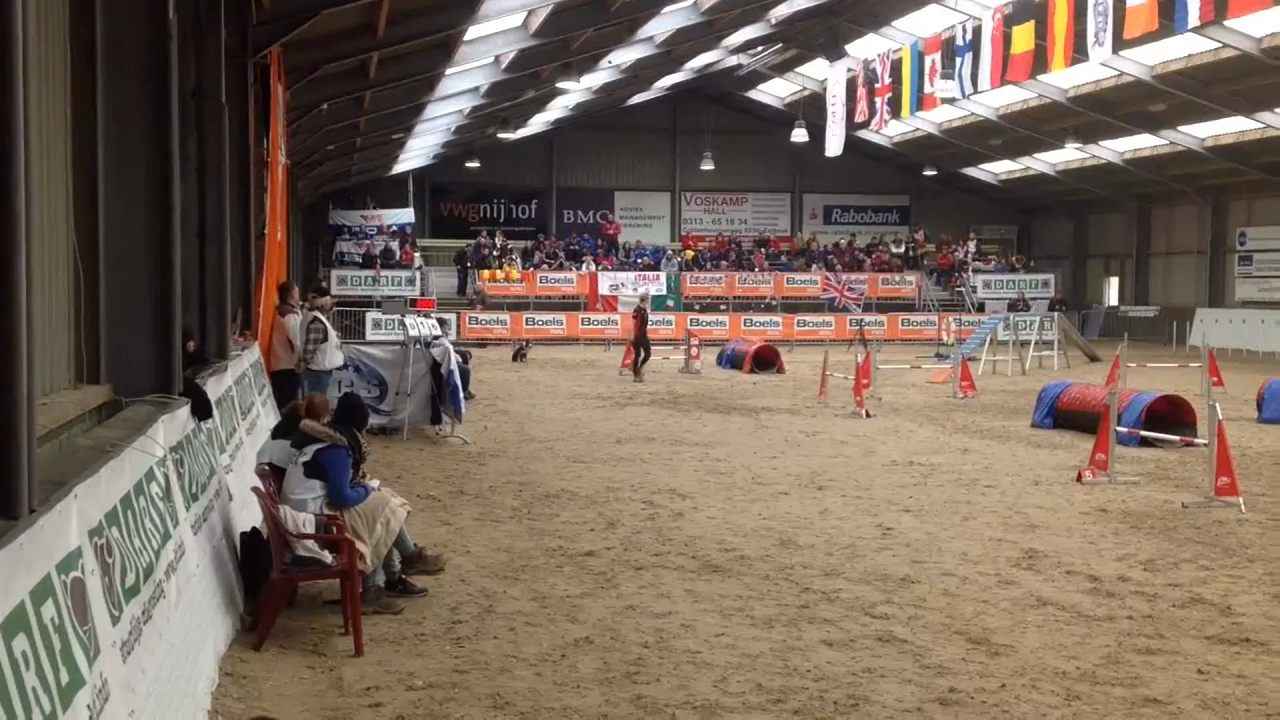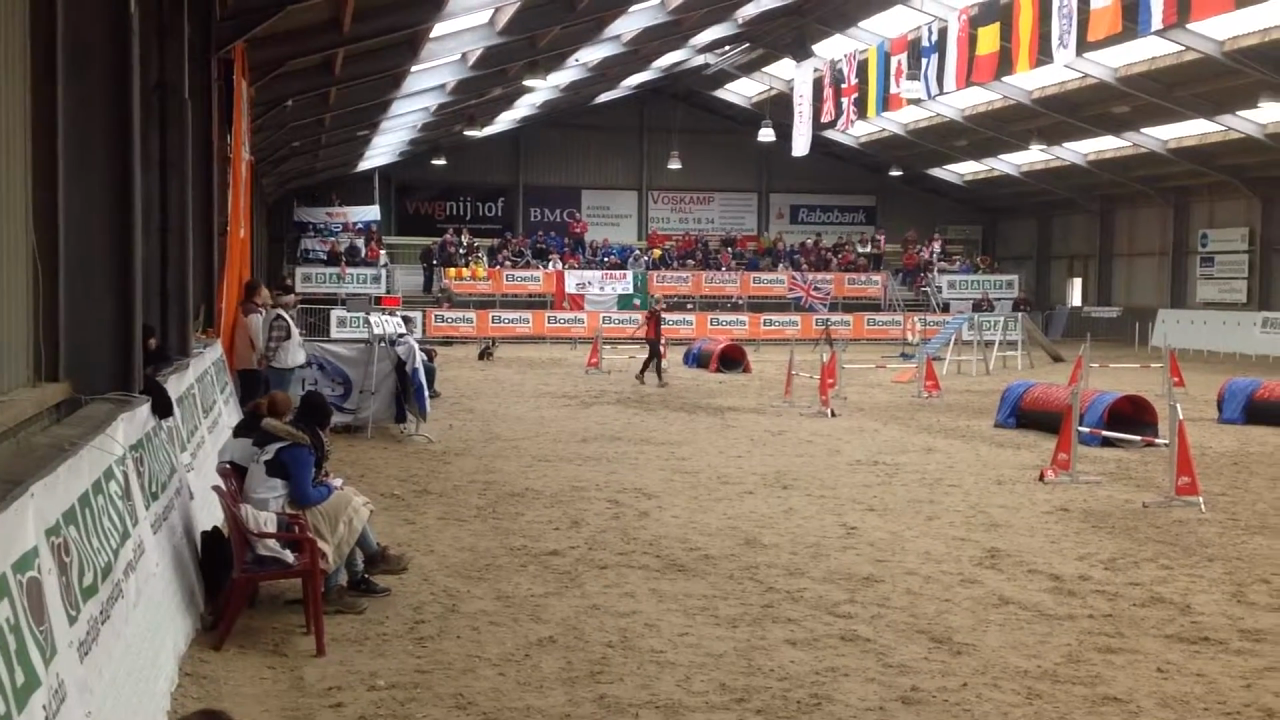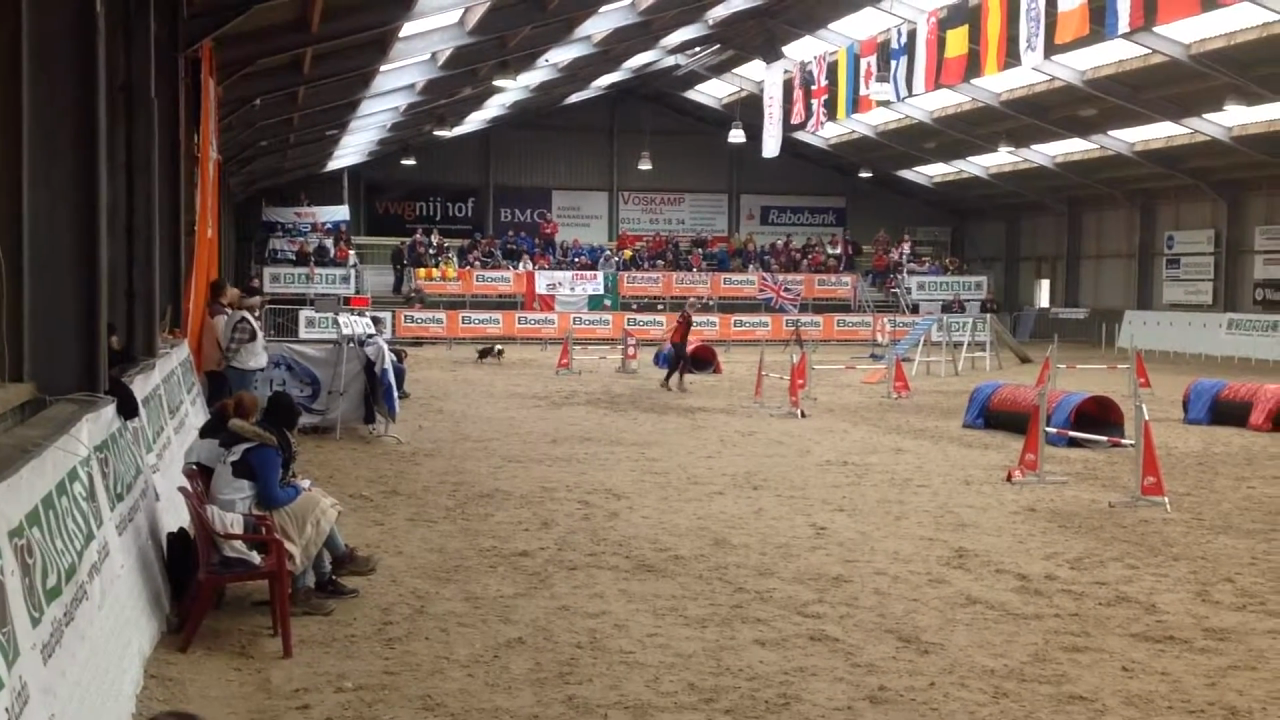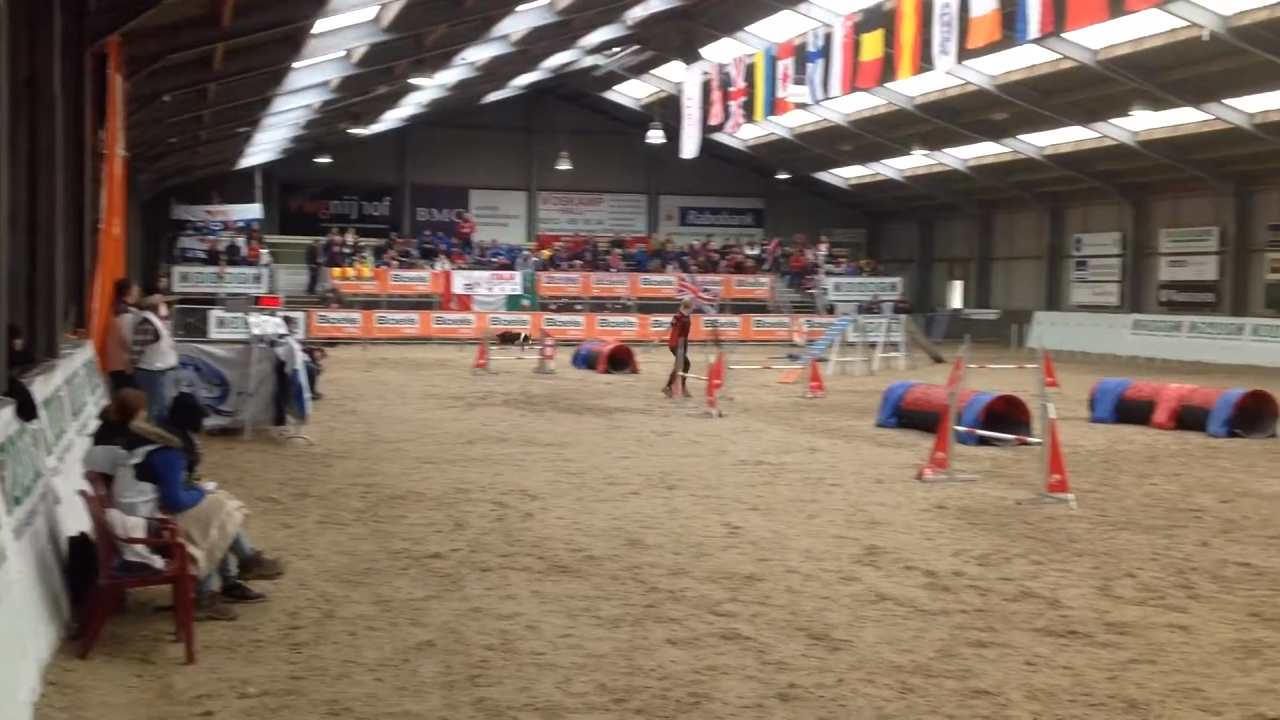
dt=0.7s
person 1, frame 1
left shoulder: (326, 437)
right shoulder: (336, 449)
right elbow: (342, 498)
left wrist: (361, 485)
right wrist: (367, 488)
left hip: (309, 507)
right hip: (315, 515)
left knee: (380, 509)
right knee: (386, 512)
left ankle: (392, 580)
right ankle: (410, 558)
person 1, frame 2
left shoulder: (288, 434)
right shoulder: (299, 448)
right elbow: (304, 497)
left wrist: (323, 484)
right wrist: (330, 487)
left hip: (272, 505)
right hip: (277, 514)
left knee: (345, 517)
right knee: (348, 509)
left ankle: (356, 579)
right ankle: (374, 557)
person 1, frame 3
left shoulder: (256, 435)
right shoulder: (266, 449)
right elbow: (271, 498)
left wrist: (289, 484)
right wrist: (297, 489)
left hip: (242, 505)
right hip: (245, 515)
left knee: (311, 504)
right knee: (317, 510)
left ankle: (323, 581)
right ankle: (341, 559)
person 1, frame 4
left shoulder: (150, 437)
right shoulder: (170, 451)
right elbow: (175, 502)
left wrist: (196, 488)
right wrist: (202, 492)
left hip: (144, 511)
right hip: (152, 517)
left knee: (217, 508)
right knee: (222, 512)
right ankle: (248, 562)
